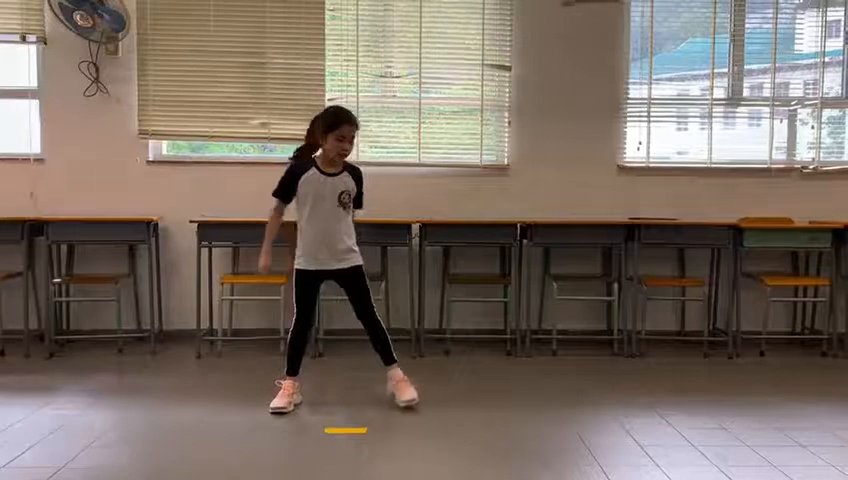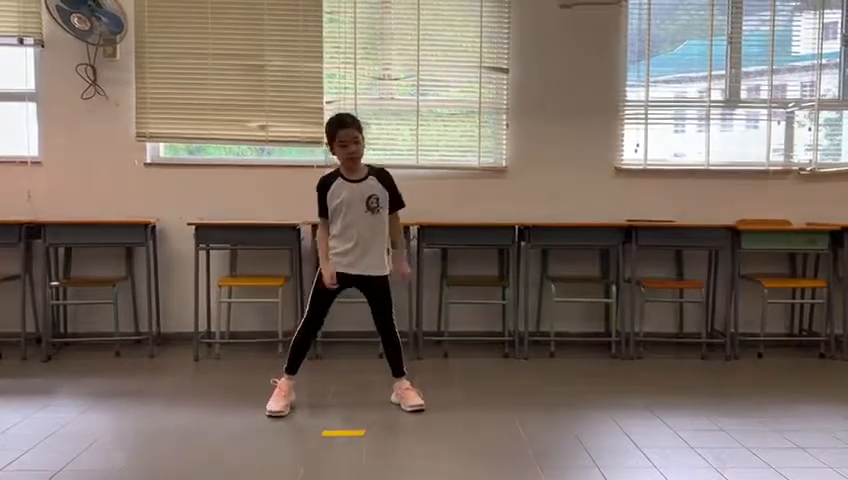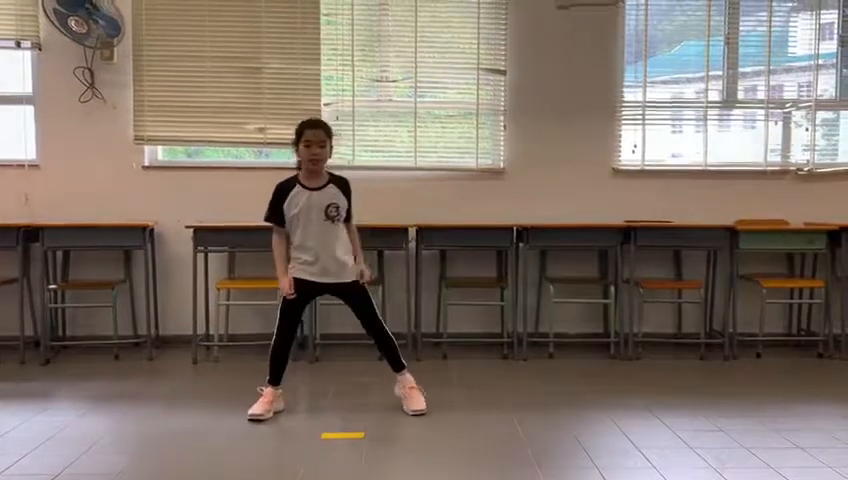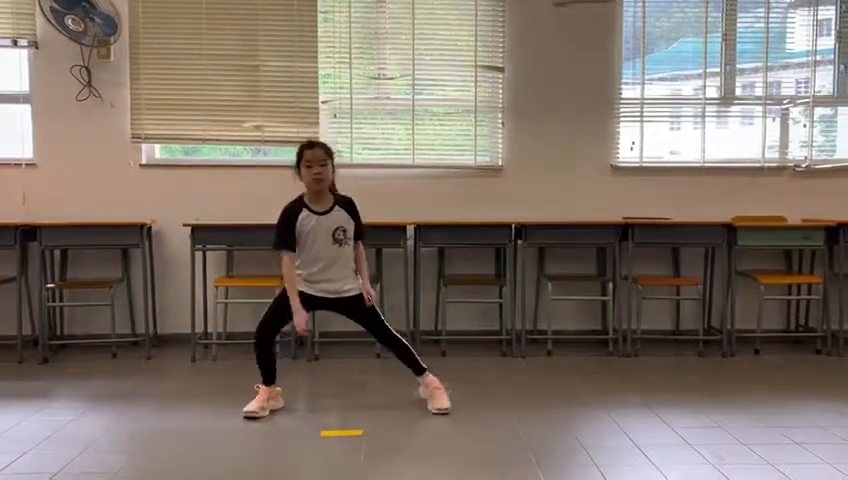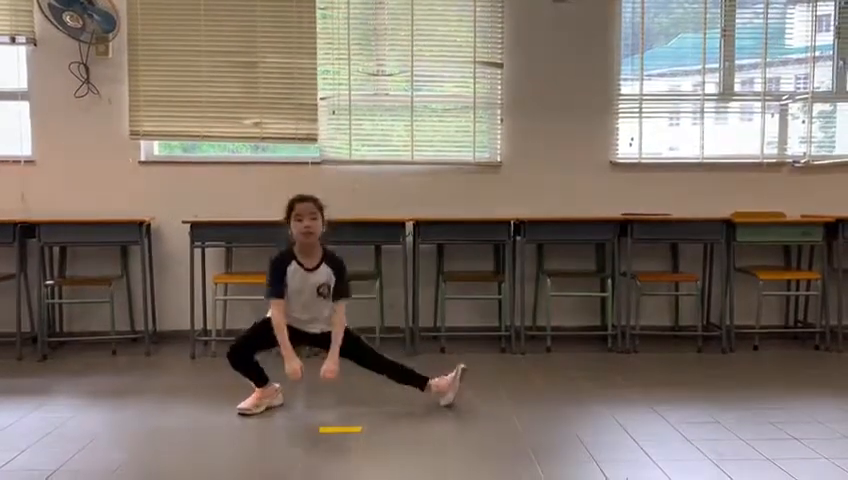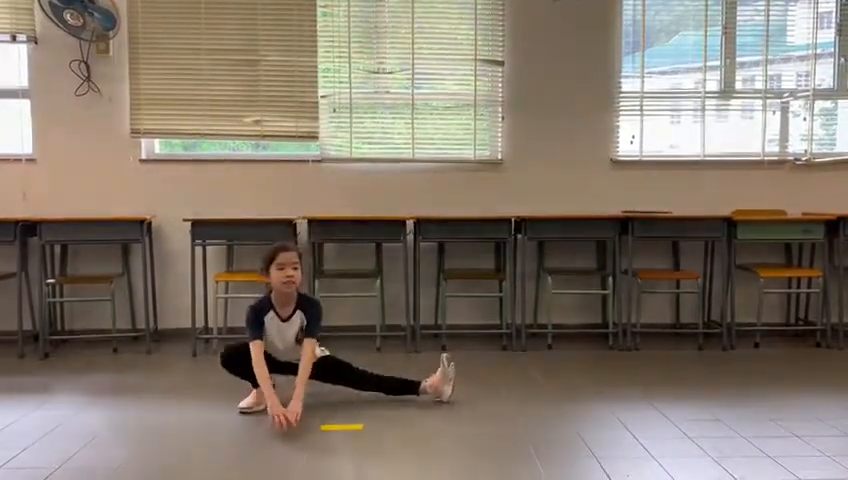
dt=0.4s
person 1, frame 1
left shoulder: (354, 175)
right shoulder: (299, 171)
right elbow: (278, 210)
right wrist: (266, 252)
left hip: (348, 260)
right hip: (308, 262)
left knee: (368, 316)
right knee: (302, 321)
left ankle: (396, 376)
right ankle: (290, 385)
person 1, frame 2
left shoulder: (381, 178)
right shoulder: (328, 184)
left elbow: (394, 221)
right elbow: (324, 228)
left wrist: (401, 259)
right wrist: (325, 265)
left hip: (375, 267)
right hip: (337, 267)
left knee: (386, 325)
right knee: (311, 323)
left ankle: (401, 385)
right ankle: (285, 384)
person 1, frame 3
left shoulder: (340, 186)
right shoulder: (285, 191)
right elbow: (279, 236)
left wrist: (359, 261)
right wrist: (283, 274)
left hip: (343, 272)
right hip: (302, 274)
left knee: (374, 325)
right knee: (284, 332)
left ankle: (405, 381)
right ankle: (272, 393)
person 1, frame 4
left shoulder: (347, 208)
right shoulder: (291, 214)
left elbow: (357, 246)
right elbow: (288, 263)
left wrist: (365, 282)
right wrist: (296, 308)
left hip: (346, 289)
right hip: (303, 288)
left knee: (384, 333)
right knee: (263, 334)
left ankle: (427, 381)
right ankle: (269, 392)
person 1, frame 5
left shoulder: (335, 265)
right shoulder: (279, 264)
left elbow: (339, 313)
right elbow: (277, 312)
left wrist: (334, 356)
right wrist: (289, 357)
left hip: (325, 328)
right hip: (289, 325)
left knee: (374, 360)
right knee: (237, 353)
left ankle: (434, 386)
right ankle: (265, 390)
person 1, frame 6
left shoulder: (310, 306)
right shoulder: (257, 311)
left elbow: (307, 353)
right elbow: (257, 356)
left wrist: (297, 400)
right wrist: (272, 401)
left hip: (310, 361)
right hip: (274, 361)
left knee: (361, 378)
right knee: (230, 357)
left ankle: (427, 386)
right ankle: (260, 391)
